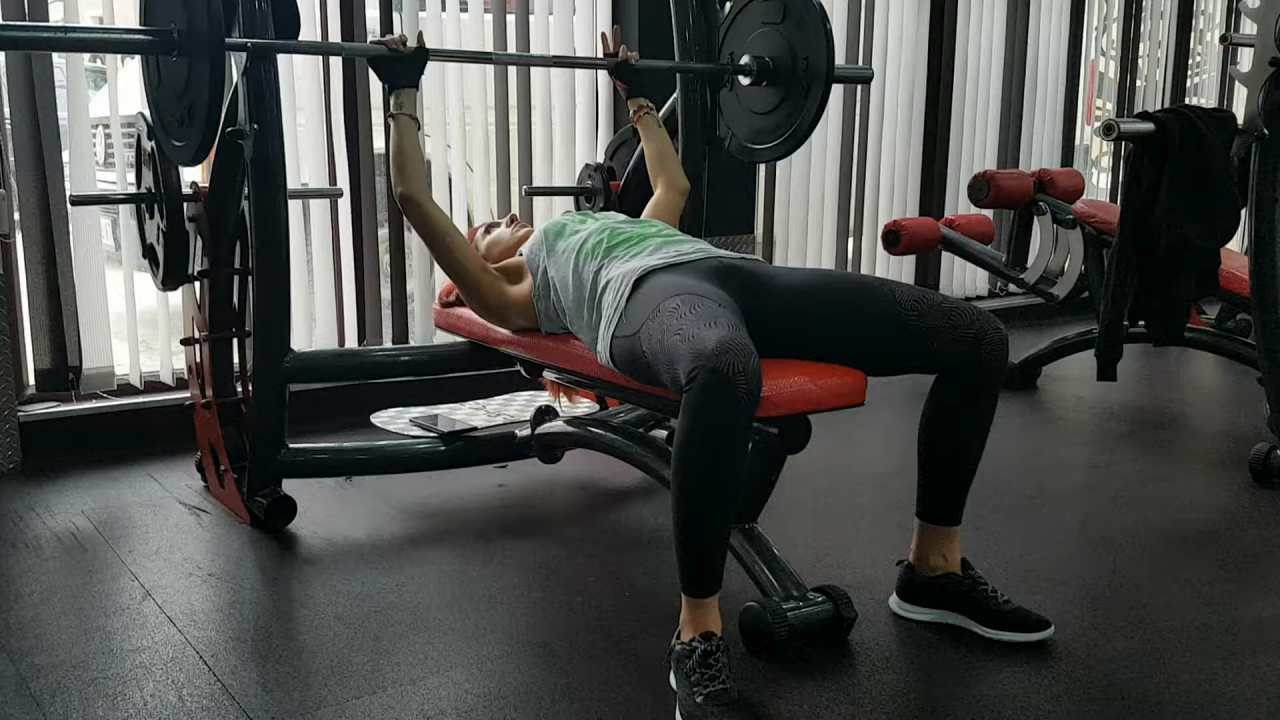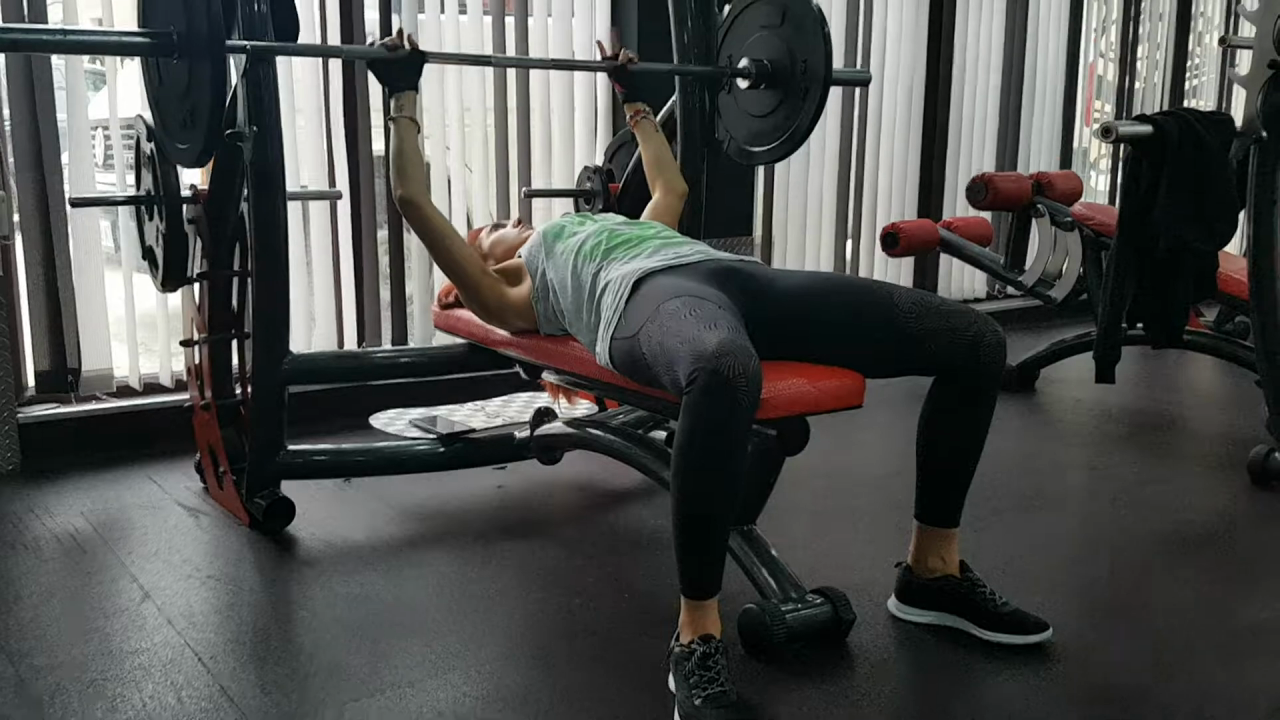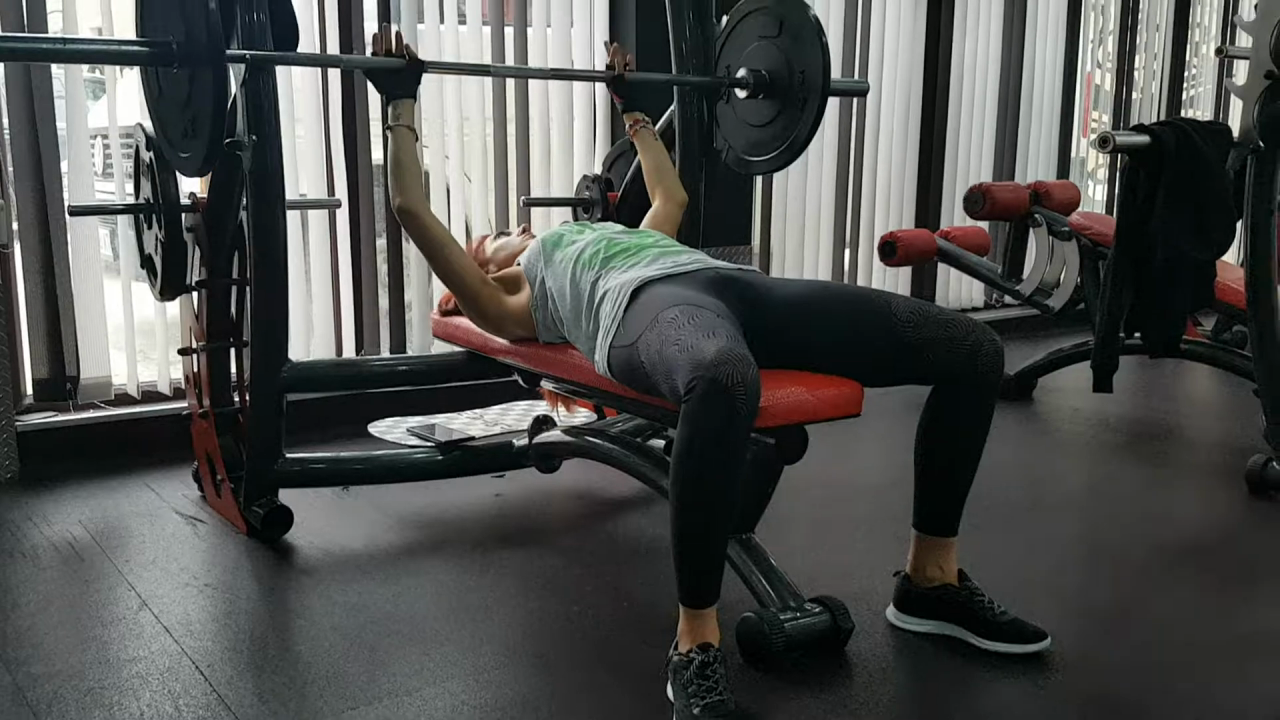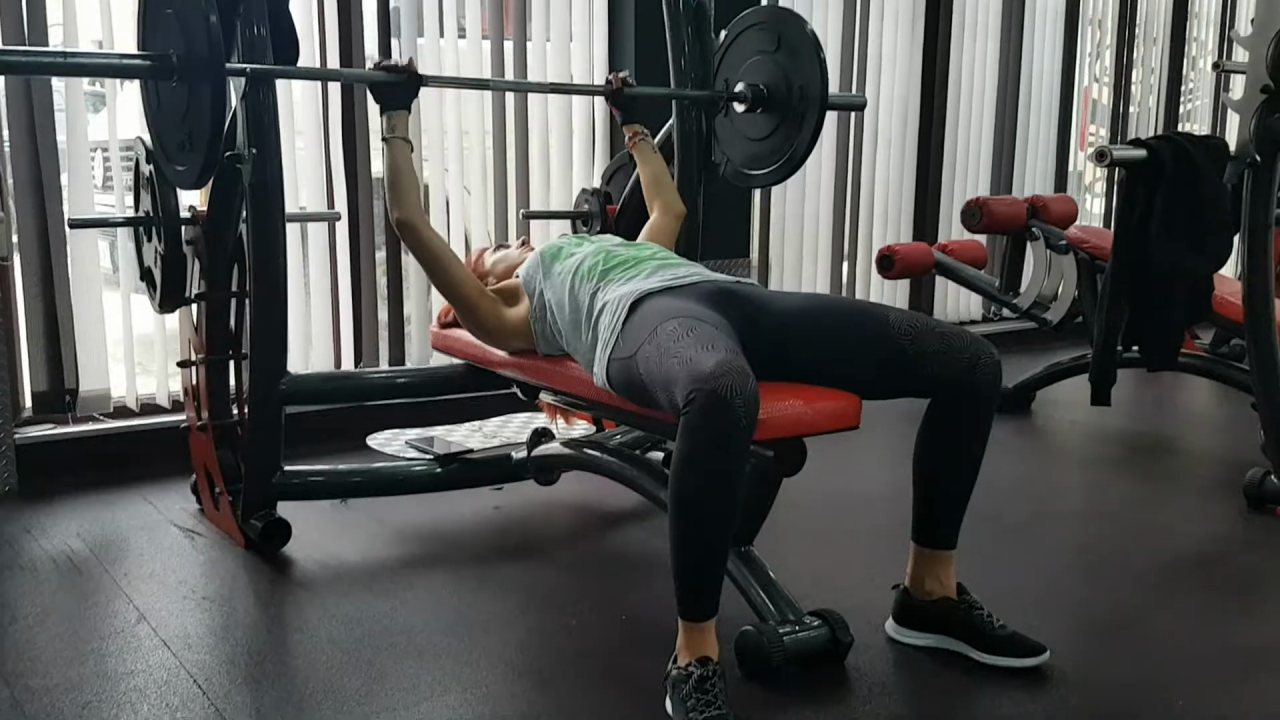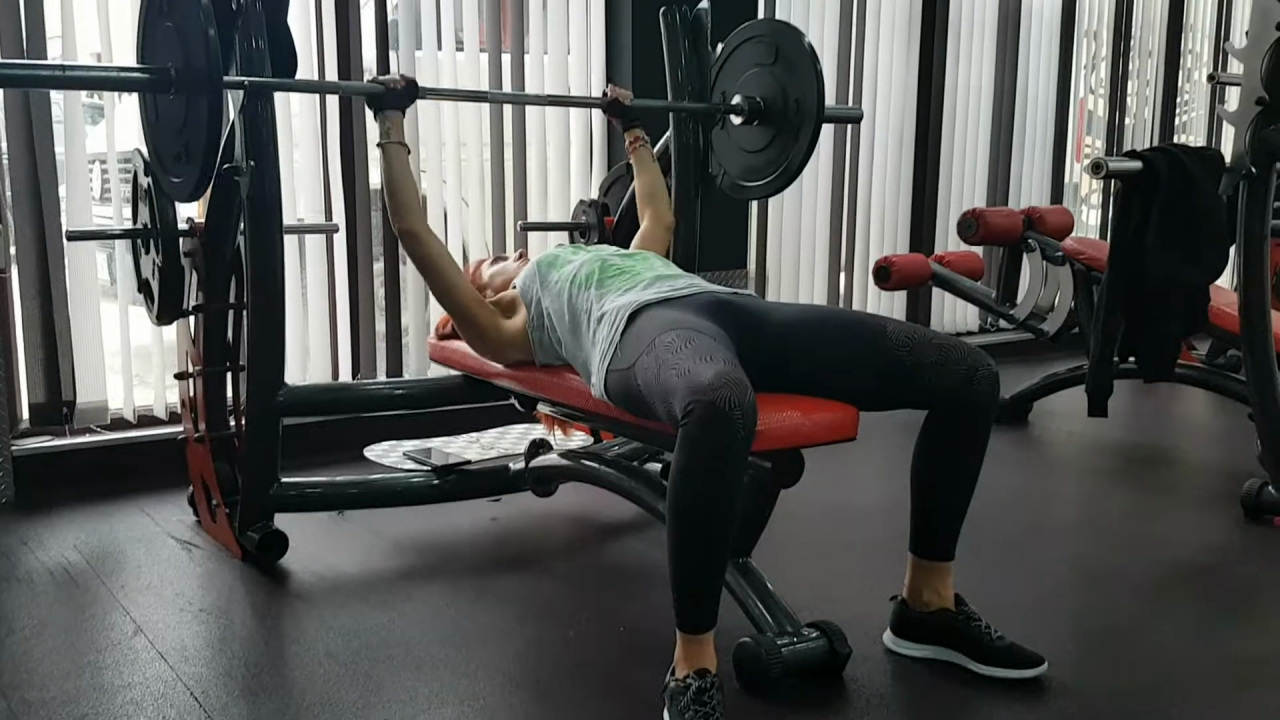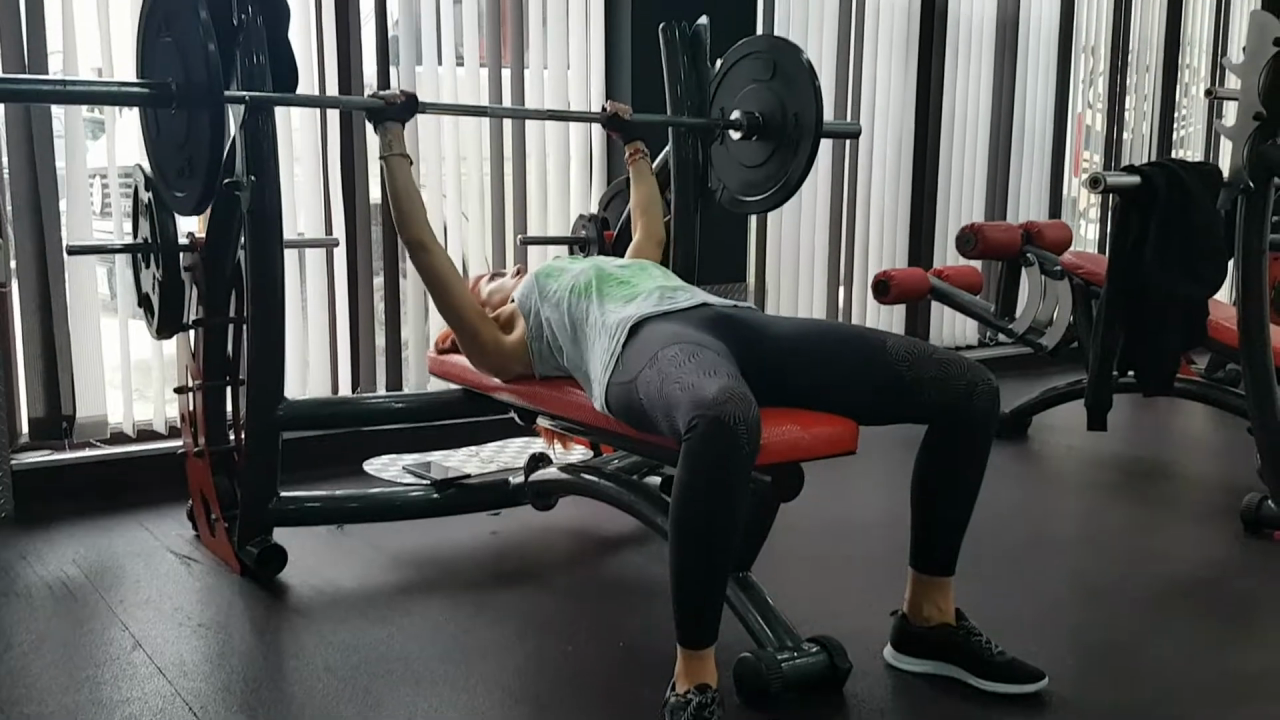
dt=0.2s
person 1, frame 1
left shoulder: (604, 229)
right shoulder: (513, 296)
left elbow: (673, 184)
right elbow: (416, 200)
left wrist: (637, 96)
right wrist: (403, 93)
left hip: (733, 273)
left knee: (976, 340)
right knee: (723, 368)
left ankle: (933, 570)
right ankle: (697, 635)
person 1, frame 2
left shoulder: (601, 230)
right shoulder: (512, 297)
left elbow: (672, 188)
right elbow: (415, 203)
left wrist: (633, 101)
right wrist: (402, 94)
left knee: (973, 341)
right knee: (724, 370)
left ankle: (931, 572)
right ankle: (696, 636)
person 1, frame 3
left shoulder: (604, 242)
right shoulder: (510, 308)
left elbow: (671, 198)
right elbow: (414, 212)
left wrist: (632, 110)
right wrist: (400, 102)
left hip: (731, 283)
right hip: (649, 302)
left knee: (972, 350)
right knee: (722, 377)
left ankle: (931, 581)
right ankle: (695, 645)
person 1, frame 4
left shoulder: (594, 256)
right shoulder: (510, 319)
left elbow: (669, 211)
right elbow: (412, 225)
left wrist: (632, 124)
right wrist: (396, 116)
left knee: (969, 363)
right knee: (720, 391)
left ankle: (929, 593)
right ankle: (694, 659)
person 1, frame 5
left shoulder: (595, 269)
right shoulder: (507, 332)
left elbow: (659, 221)
right elbow: (415, 234)
left wrist: (633, 133)
right wrist: (391, 123)
left knee: (967, 375)
right knee: (718, 404)
left ankle: (927, 606)
person 1, frame 6
left shoulder: (588, 286)
right shoulder: (504, 347)
left elbow: (650, 237)
right elbow: (422, 245)
left wrist: (633, 145)
right wrist: (392, 137)
left knee: (968, 389)
right knee: (724, 420)
left ankle: (928, 620)
